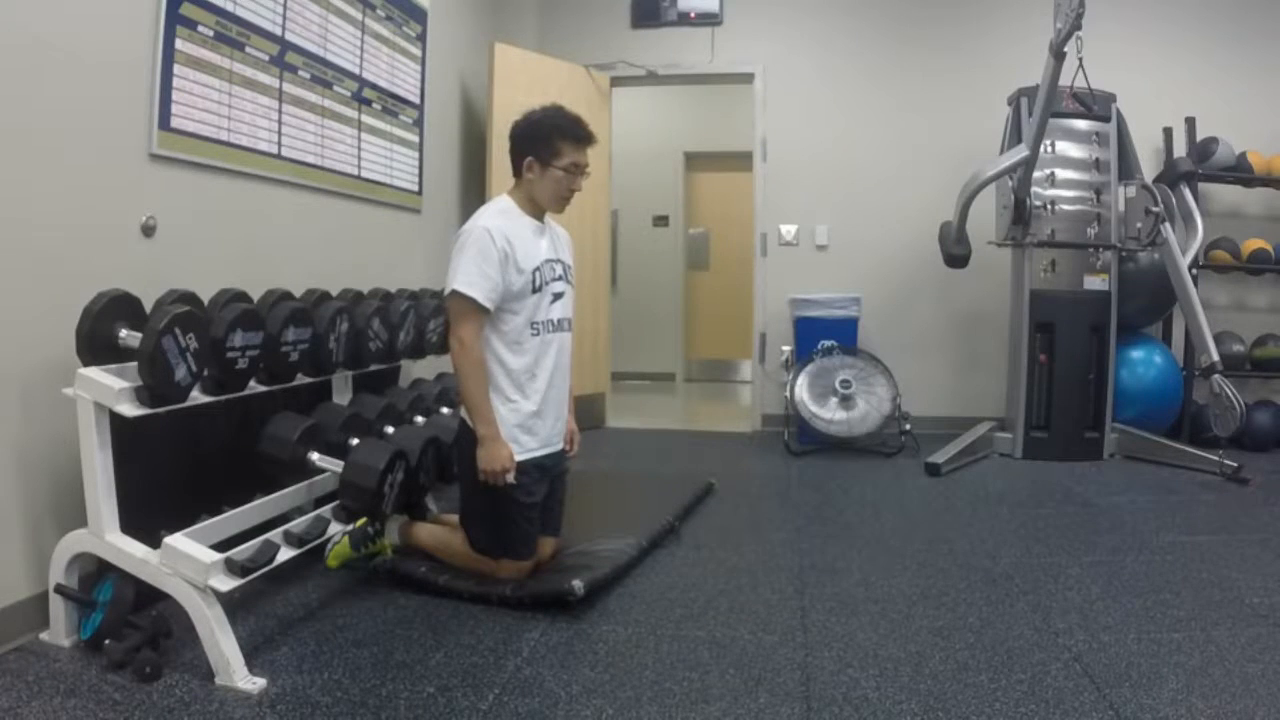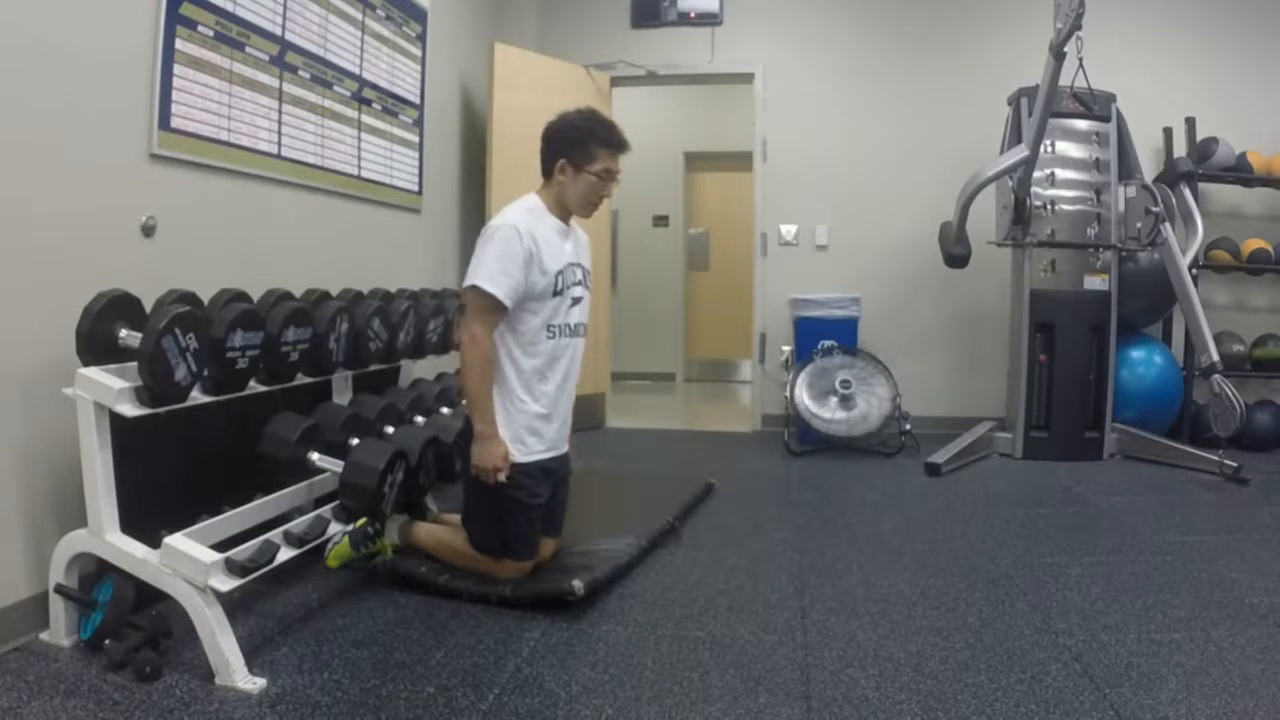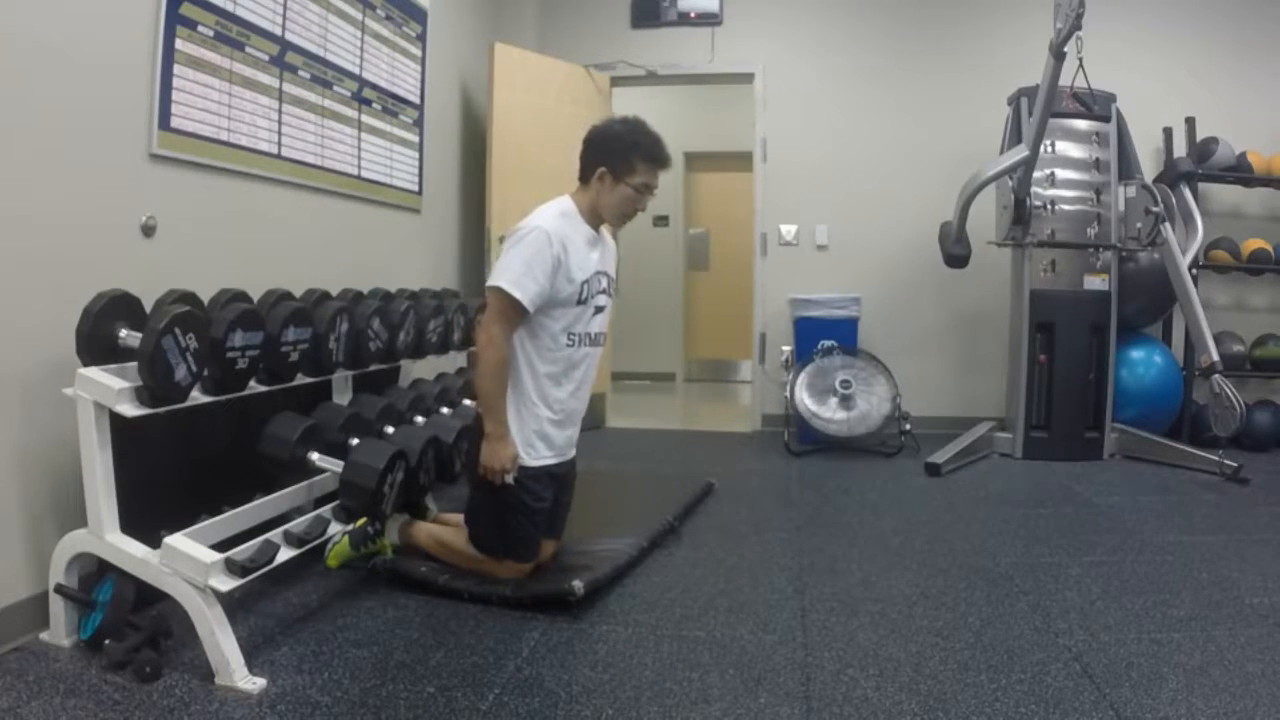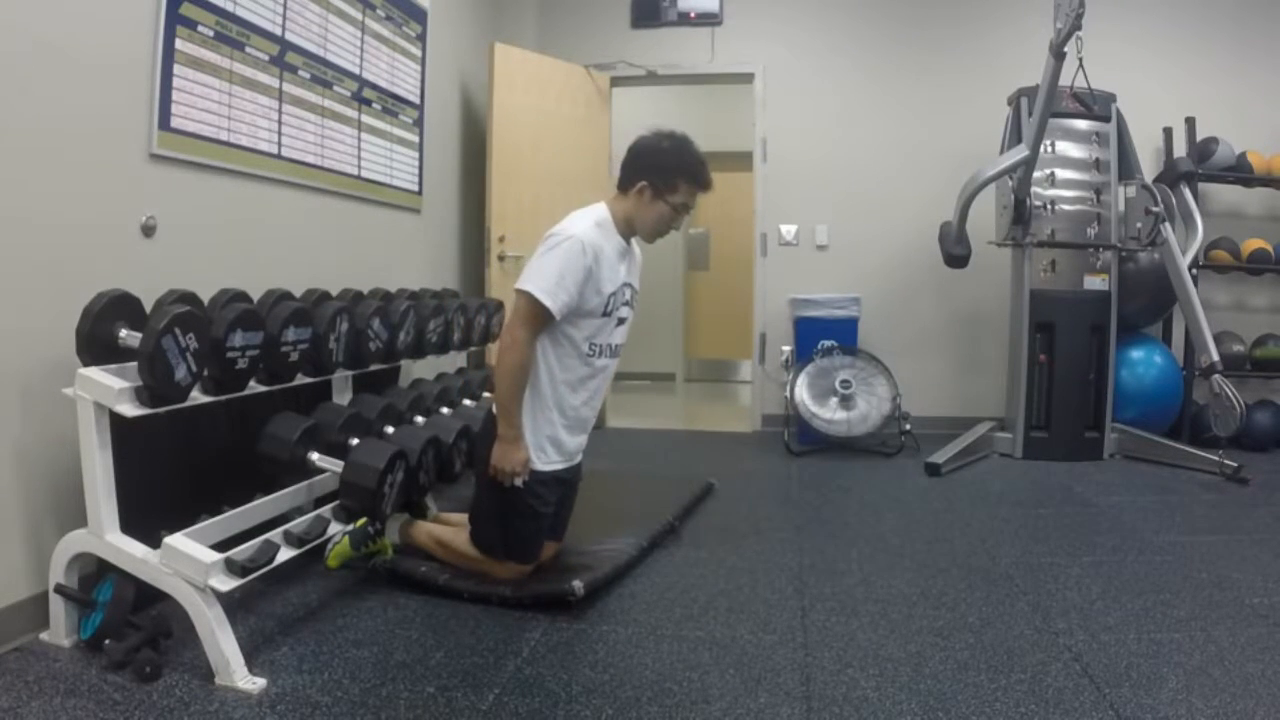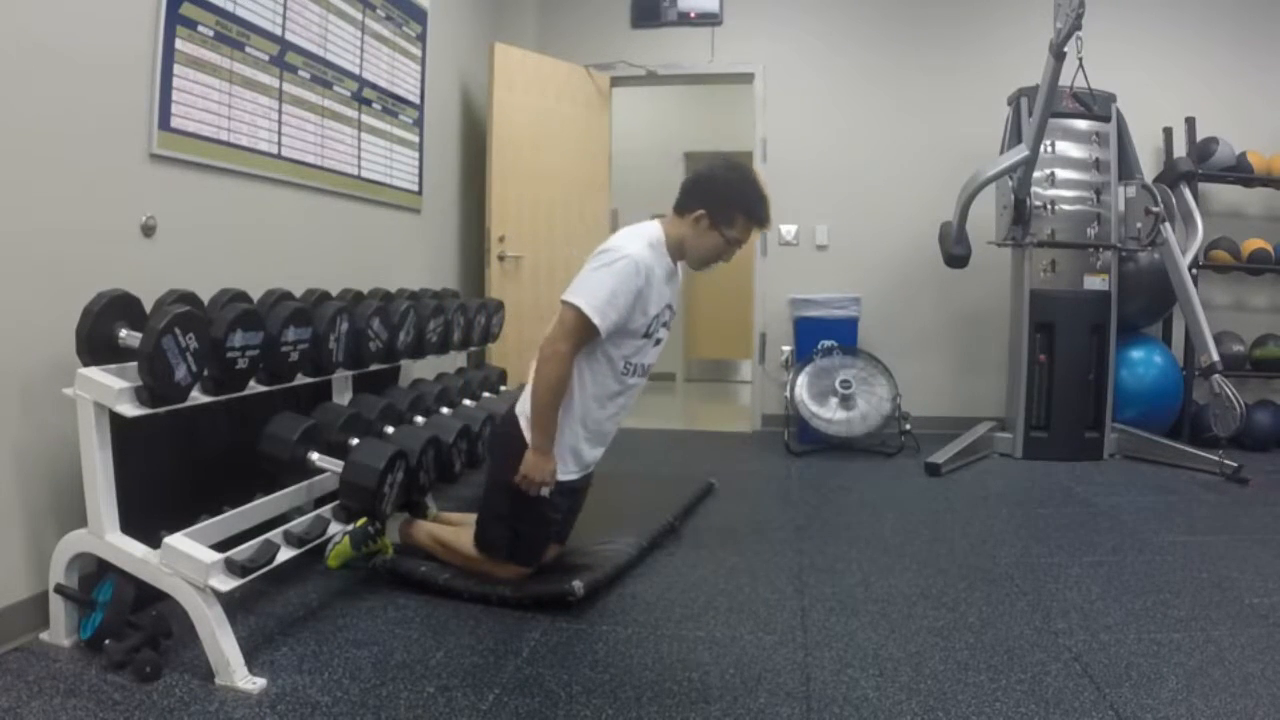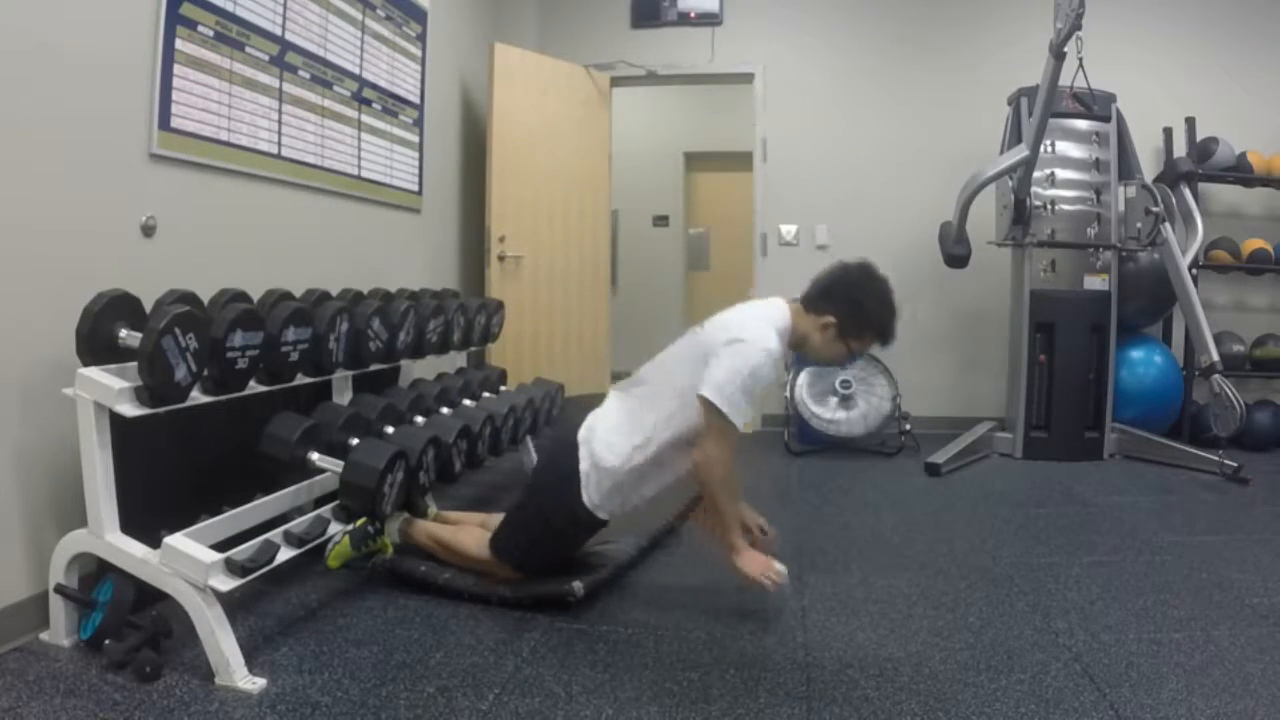
dt=0.7s
person 1, frame 1
left shoulder: (557, 235)
right shoulder: (489, 232)
right elbow: (464, 339)
left wrist: (567, 412)
right wrist: (489, 436)
left hip: (547, 435)
right hip: (505, 439)
left knee: (540, 550)
right knee: (510, 564)
left ankle: (425, 518)
right ankle: (393, 531)
person 1, frame 2
left shoulder: (576, 237)
right shoulder: (515, 231)
right elbow: (475, 334)
right wrist: (486, 433)
left hip: (551, 436)
right hip: (511, 440)
left knee: (541, 551)
right knee: (510, 564)
left ankle: (422, 518)
right ankle: (394, 530)
person 1, frame 3
left shoulder: (603, 242)
right shoulder: (544, 234)
right elbow: (493, 335)
right wrist: (496, 434)
left hip: (559, 440)
right hip: (519, 442)
left knee: (540, 551)
right knee: (510, 564)
left ankle: (421, 517)
right ankle: (395, 531)
person 1, frame 4
left shoulder: (628, 250)
right shoulder: (579, 241)
right elbow: (517, 338)
right wrist: (509, 437)
left hip: (566, 443)
right hip: (529, 444)
left knee: (540, 553)
right knee: (509, 564)
left ankle: (421, 517)
right ankle: (395, 529)
person 1, frame 5
left shoulder: (667, 265)
right shoulder: (632, 259)
right elbow: (557, 350)
right wrist: (542, 450)
left hip: (578, 449)
right hip: (541, 444)
left knee: (542, 553)
right knee: (508, 565)
left ankle: (423, 516)
right ankle: (394, 530)
person 1, frame 6
left shoulder: (765, 318)
right shoulder: (758, 346)
left elbow: (709, 442)
right elbow: (710, 454)
left wrist: (736, 507)
right wrist: (738, 549)
left hip: (598, 453)
right hip: (591, 473)
left knee: (520, 542)
right knee: (508, 562)
left ankle: (419, 515)
right ankle: (396, 531)
